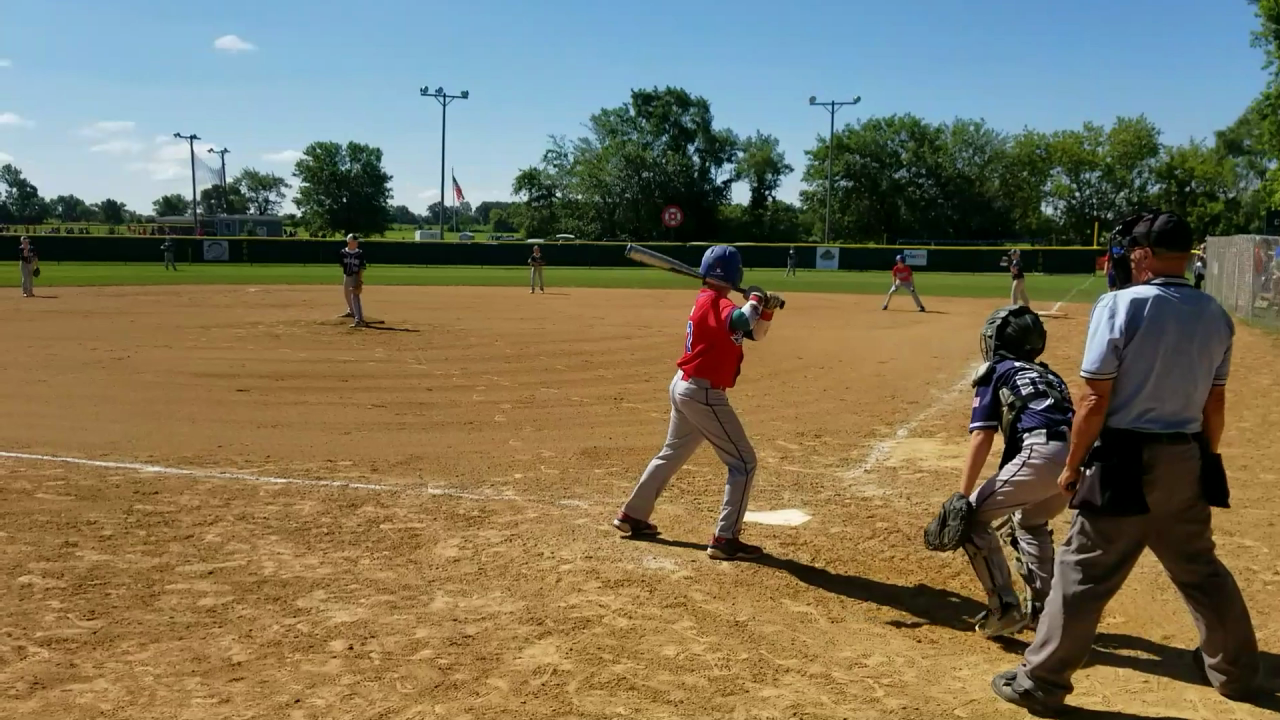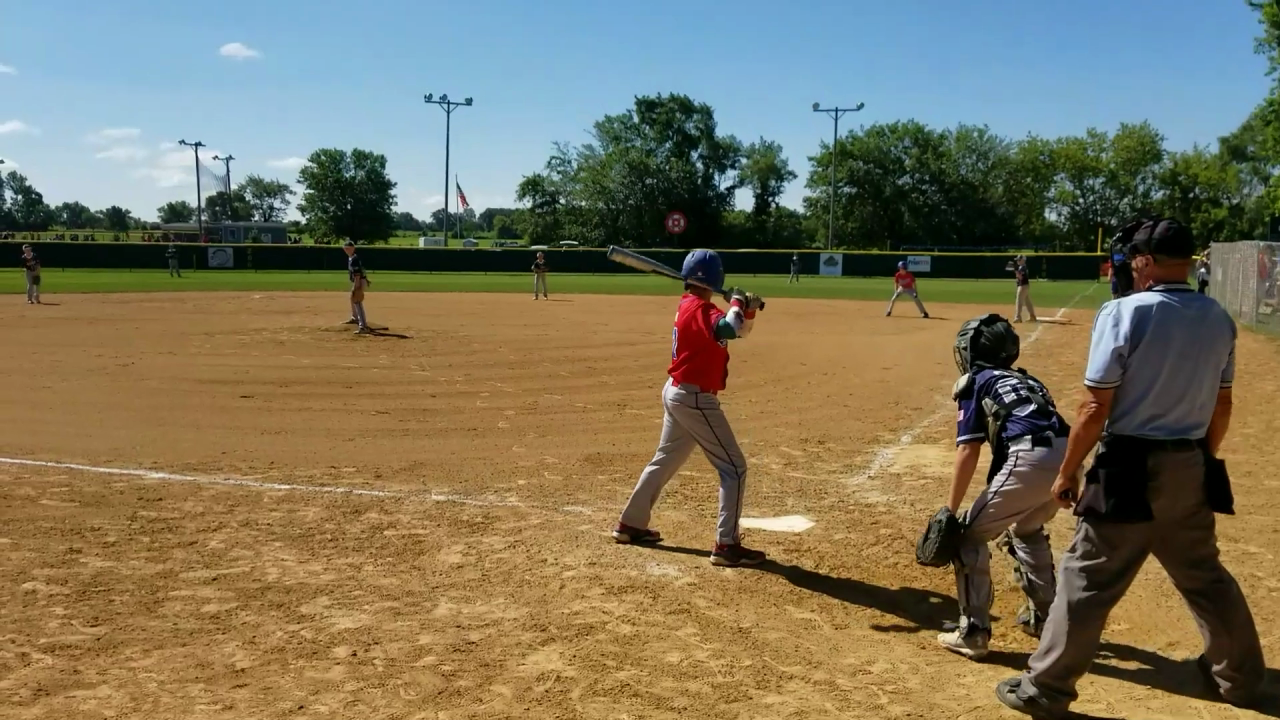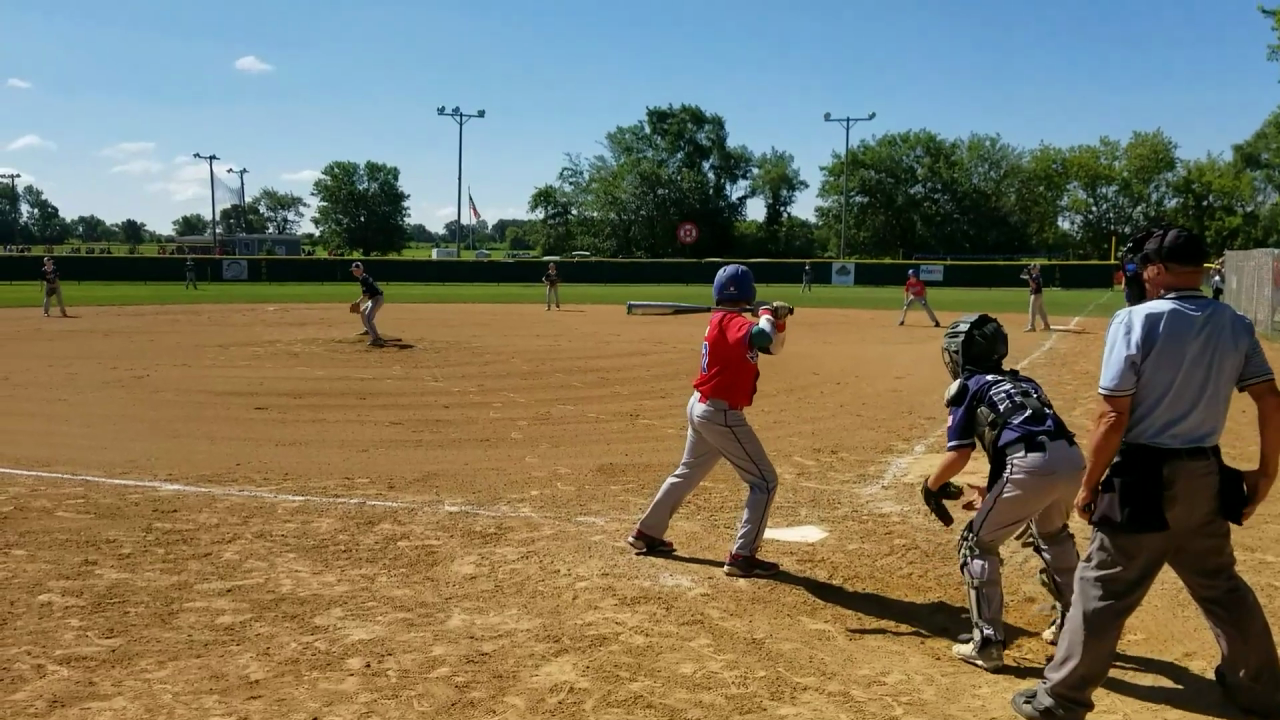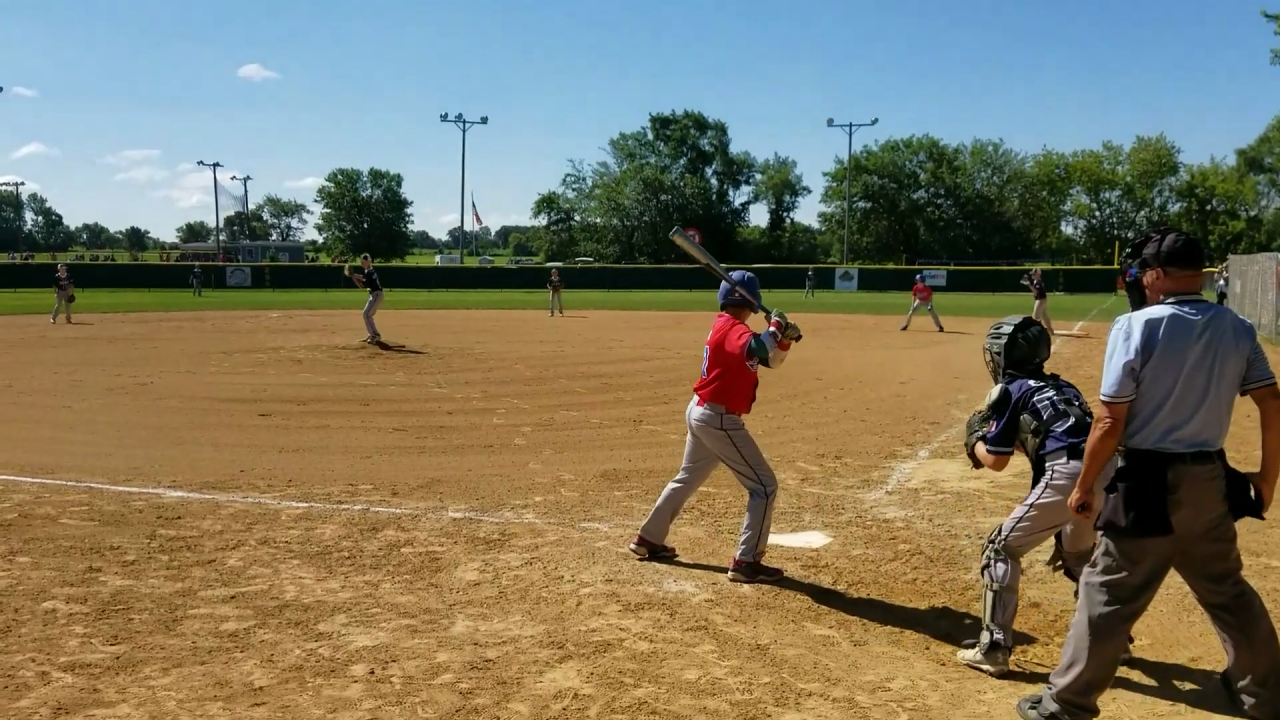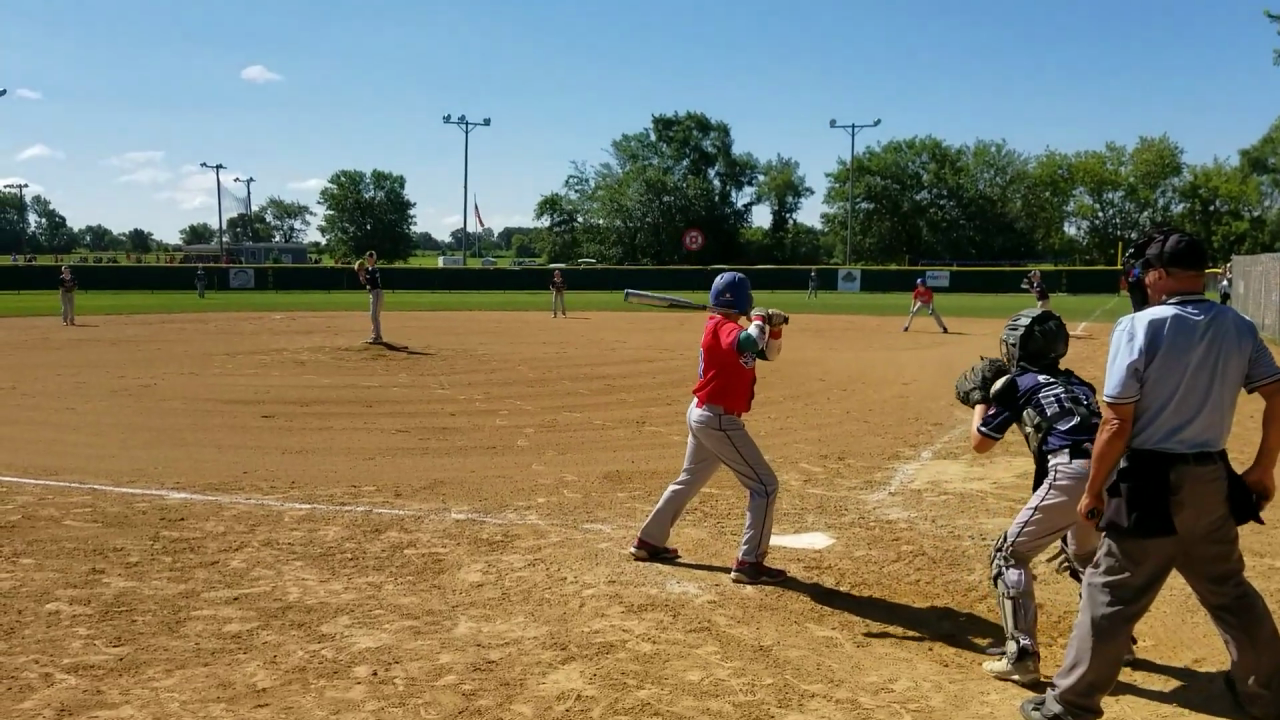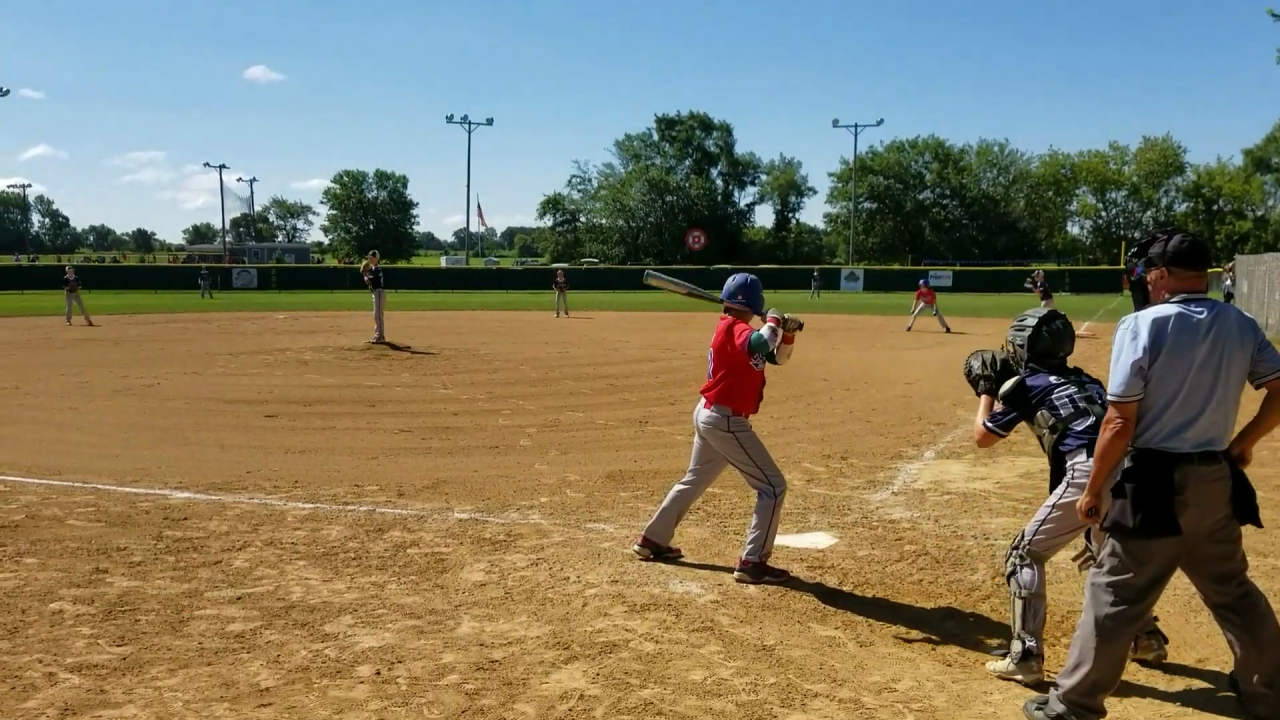
dt=0.4s
person 1, frame 1
left shoulder: (1120, 304)
right shoulder: (1215, 314)
left elbow: (1096, 399)
right elbow: (1215, 402)
left wrist: (1072, 464)
right wrist: (1202, 459)
left hip: (1126, 463)
right hip: (1188, 461)
left knee: (1083, 574)
right knee: (1202, 570)
left ankle: (1039, 683)
right ankle: (1235, 671)
person 1, frame 2
left shoulder: (1123, 312)
right shoulder: (1217, 318)
left elbow: (1096, 407)
right elbow: (1221, 403)
left wrist: (1067, 473)
left hip: (1131, 470)
right hip: (1191, 468)
left knee: (1086, 580)
right knee: (1206, 576)
right ankle: (1240, 676)
person 1, frame 3
left shoulder: (1136, 321)
right shoulder: (1235, 325)
left elbow: (1114, 417)
left wrist: (1089, 484)
left hip: (1145, 479)
right hip: (1206, 477)
left knee: (1102, 590)
right knee: (1221, 585)
person 1, frame 4
left shoulder: (1136, 326)
right shoulder: (1237, 328)
left elbow: (1111, 422)
left wrist: (1084, 486)
left hip: (1149, 484)
right hip: (1212, 481)
left knee: (1107, 595)
right knee: (1228, 591)
person 1, frame 5
left shoulder: (1138, 327)
right shoulder: (1238, 328)
left elbow: (1117, 424)
left wrist: (1092, 491)
left hip: (1150, 484)
right hip: (1213, 481)
left knee: (1109, 595)
right knee: (1229, 591)
person 1, frame 6
left shoulder: (1143, 325)
left elbow: (1120, 423)
left wrist: (1093, 489)
left hip: (1154, 483)
right hip: (1217, 480)
left knee: (1113, 595)
right knee: (1232, 590)
person 2, frame 1
left shoulder: (995, 373)
right shoulder: (1049, 376)
left elbow: (981, 437)
left wrist: (961, 496)
left hip: (1042, 453)
left knee: (972, 517)
right knee: (1029, 521)
left ankle: (1004, 609)
right ankle: (1041, 608)
person 2, frame 2
left shoulder: (975, 383)
right shoulder: (1028, 381)
left elbow: (969, 451)
left wrist: (950, 510)
left hip: (1031, 459)
right hip: (1067, 457)
left knee: (971, 534)
right knee: (1025, 529)
left ankle: (973, 632)
right ankle: (1044, 615)
person 2, frame 3
left shoulder: (967, 388)
right shoulder: (1022, 382)
left elbow: (958, 456)
left wrist: (931, 485)
right wrist: (993, 490)
left hip: (1031, 466)
right hip: (1071, 458)
left knee: (977, 544)
right knee: (1051, 532)
left ankle: (987, 643)
person 2, frame 4
left shoulder: (1008, 392)
right shoulder: (1062, 386)
left elbow: (996, 460)
left wrist: (976, 442)
right wrist: (1016, 438)
left hip: (1067, 475)
right hip: (1106, 471)
left knee: (1001, 548)
right knee: (1078, 550)
left ankle: (993, 648)
person 2, frame 5
left shoulder: (1015, 385)
right shoulder: (1077, 383)
left elbow: (980, 443)
left wrist: (981, 400)
left hip: (1071, 475)
left knee: (1009, 555)
right knee: (1085, 552)
left ankle: (1021, 656)
person 2, frame 6
left shoulder: (1025, 386)
right shoulder: (1084, 380)
left elbow: (982, 437)
left wrist: (986, 391)
left hip: (1087, 473)
left knee: (1025, 554)
left ankle: (1025, 657)
right ankle: (1146, 638)
person 3, frame 1
left shoulder: (708, 301)
right shoulder: (715, 302)
left elbow: (754, 333)
right elbow: (741, 322)
left wrist: (766, 309)
right wrist: (755, 299)
left hip: (683, 387)
right hip: (703, 393)
left knee: (672, 454)
right knee: (743, 462)
left ankle: (632, 515)
right ankle: (725, 539)
person 3, frame 2
left shoulder: (692, 306)
right shoulder: (700, 307)
left elbow: (741, 331)
right elbow: (728, 330)
left wrist: (748, 308)
right wrist: (737, 302)
left hip: (677, 393)
right hip: (695, 398)
left knee: (665, 460)
right knee: (733, 467)
left ankle: (630, 524)
right ankle: (726, 545)
person 3, frame 3
left shoulder: (723, 321)
right shoulder: (732, 322)
left elbow: (773, 347)
right elbow: (762, 336)
left wrist: (778, 320)
right wrist: (767, 314)
left hip: (700, 407)
right hip: (721, 414)
left knee: (687, 473)
right knee: (765, 481)
left ankle: (647, 532)
right ankle: (742, 556)
person 3, frame 4
left shoulder: (726, 327)
right shoulder: (732, 328)
left elbow: (770, 361)
right elbow: (759, 350)
left wrist: (785, 339)
right wrist: (775, 324)
left hip: (700, 412)
right hip: (719, 419)
left knee: (687, 479)
right knee: (764, 486)
left ankle: (648, 538)
right ankle: (746, 562)
person 3, frame 5
left shoulder: (724, 328)
right shoulder: (723, 326)
left elbow: (769, 353)
right elbow: (750, 342)
left wrist: (774, 328)
right wrist: (759, 319)
left hip: (702, 414)
right hip: (718, 419)
left knee: (689, 480)
right knee: (764, 485)
left ankle: (648, 541)
right ankle: (748, 563)
person 3, frame 6
left shoulder: (734, 330)
right shoulder: (732, 328)
left elbow: (778, 357)
right elbow: (761, 343)
left wrist: (788, 334)
right wrist: (774, 321)
left hip: (708, 414)
right hip: (726, 421)
left knee: (694, 481)
right knee: (773, 486)
left ankle: (652, 540)
right ankle: (752, 562)
